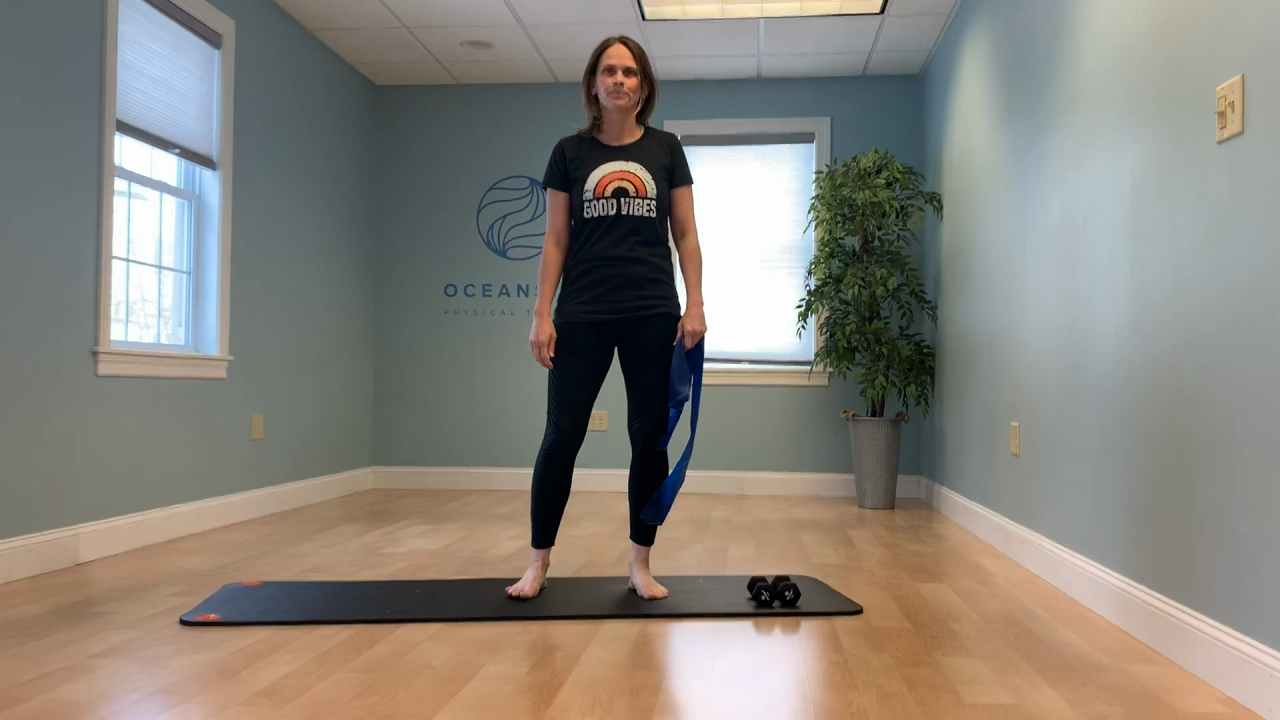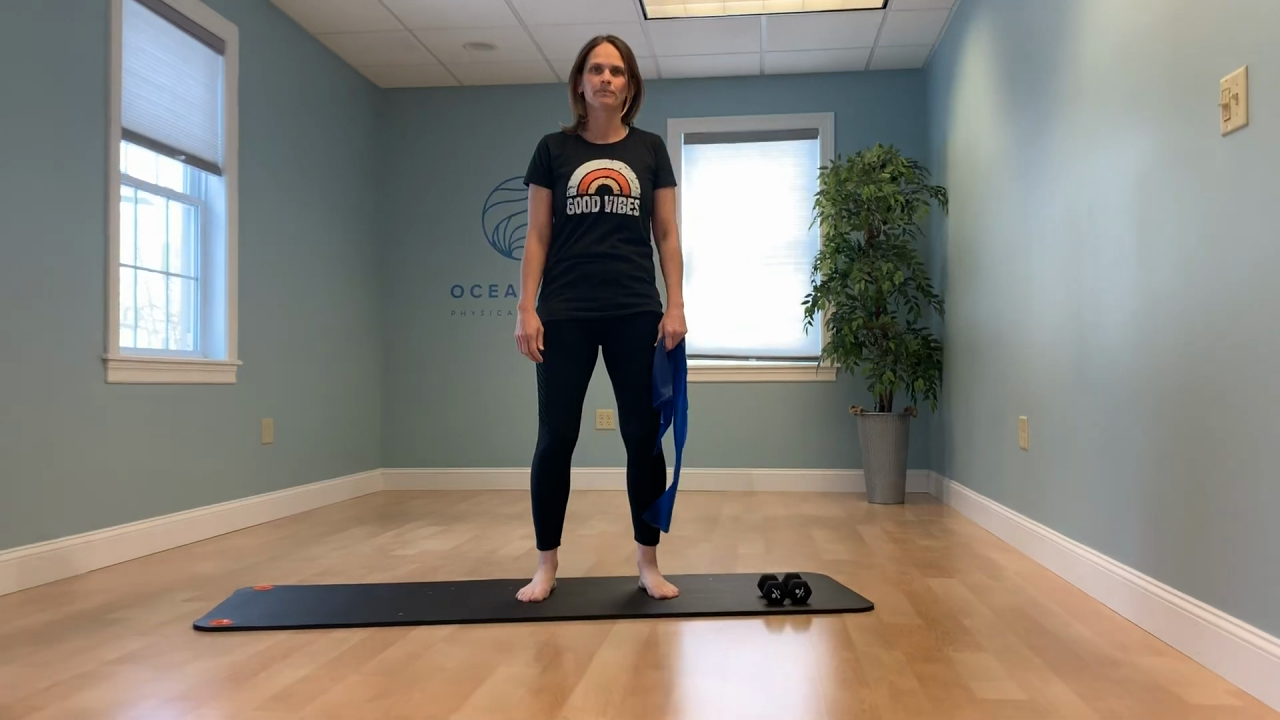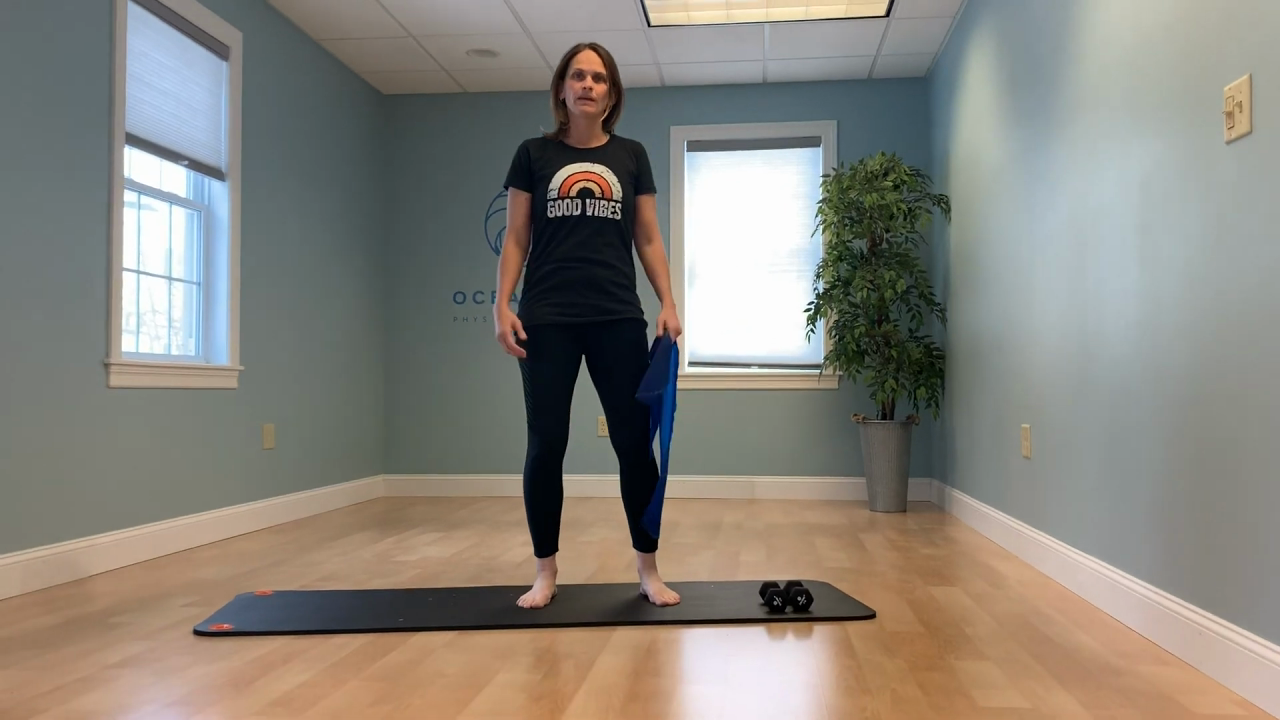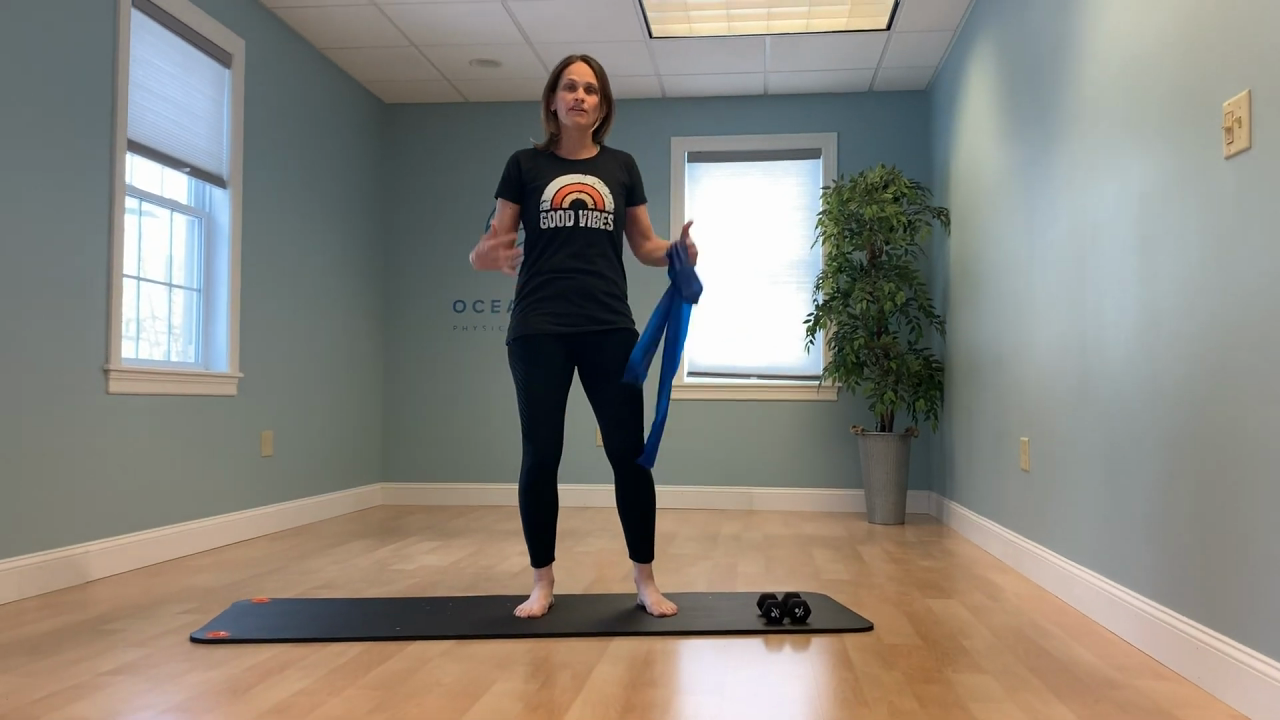
dt=0.4s
person 1, frame 1
left shoulder: (666, 149)
right shoulder: (570, 152)
left elbow: (685, 234)
right elbow: (556, 239)
left wrist: (694, 305)
right wrist: (541, 312)
left hip: (652, 315)
right hip: (582, 315)
left knee: (650, 440)
right knee: (561, 436)
left ankle: (640, 564)
right ankle: (538, 562)
person 1, frame 2
left shoulder: (650, 149)
right shoulder: (553, 149)
left elbow: (667, 235)
right elbow: (538, 236)
left wrist: (675, 306)
right wrist: (527, 308)
left hip: (635, 313)
right hip: (565, 313)
left knee: (643, 438)
right knee: (555, 439)
left ankle: (648, 563)
right ankle: (546, 565)
person 1, frame 3
left shoulder: (631, 155)
right shoulder: (534, 153)
left elbow: (648, 239)
right elbow: (516, 239)
left wrist: (668, 303)
right wrist: (503, 306)
left hip: (618, 318)
right hip: (546, 319)
left knee: (635, 442)
right knee: (546, 445)
left ankle: (648, 569)
right ankle: (545, 572)
person 1, frame 4
left shoulder: (621, 166)
right shoulder: (525, 164)
left elbow: (645, 245)
right elbow: (496, 244)
left wrist: (677, 251)
right wrist: (482, 254)
left hip: (610, 327)
right hip: (538, 328)
left knee: (629, 451)
right knee: (540, 454)
left ankle: (645, 581)
right ankle: (542, 582)
